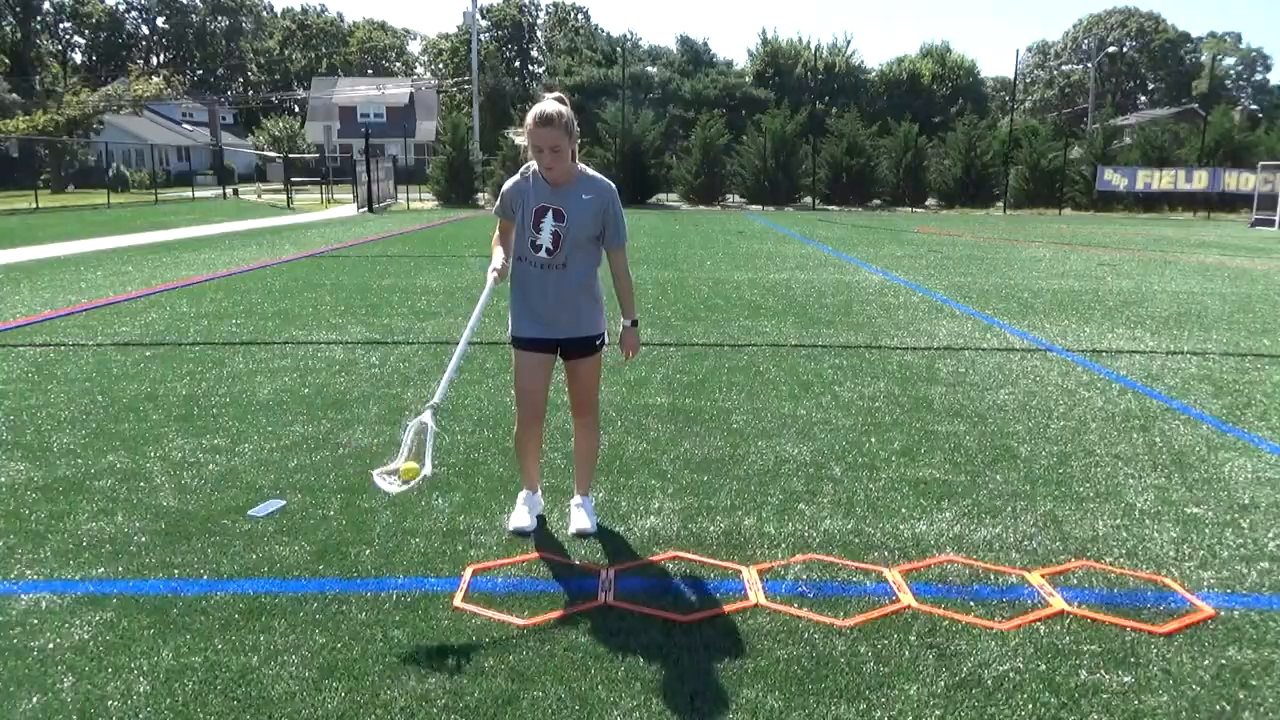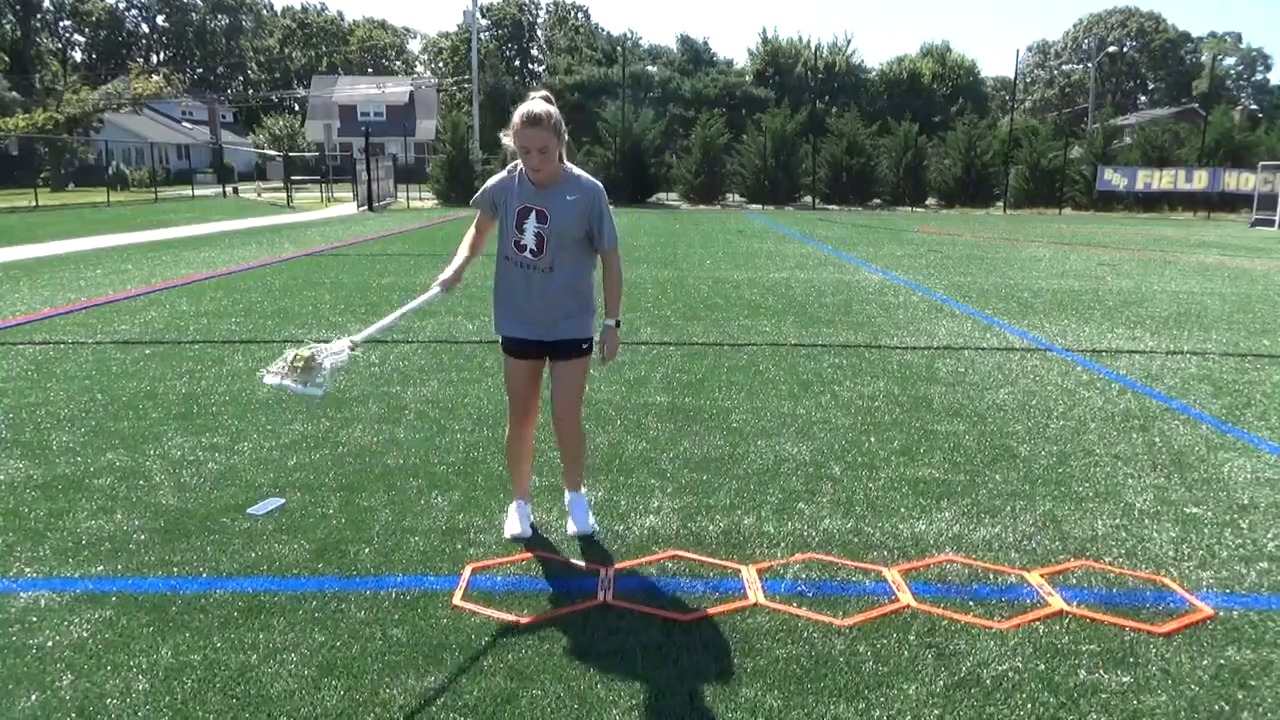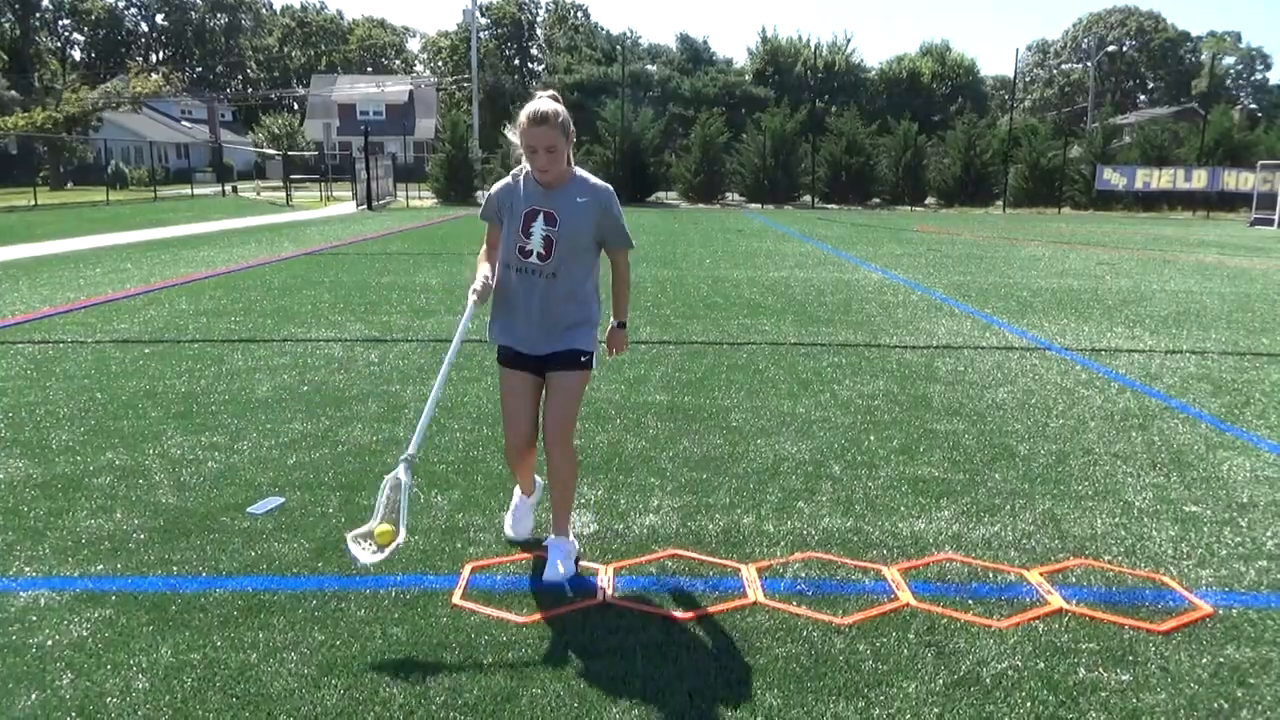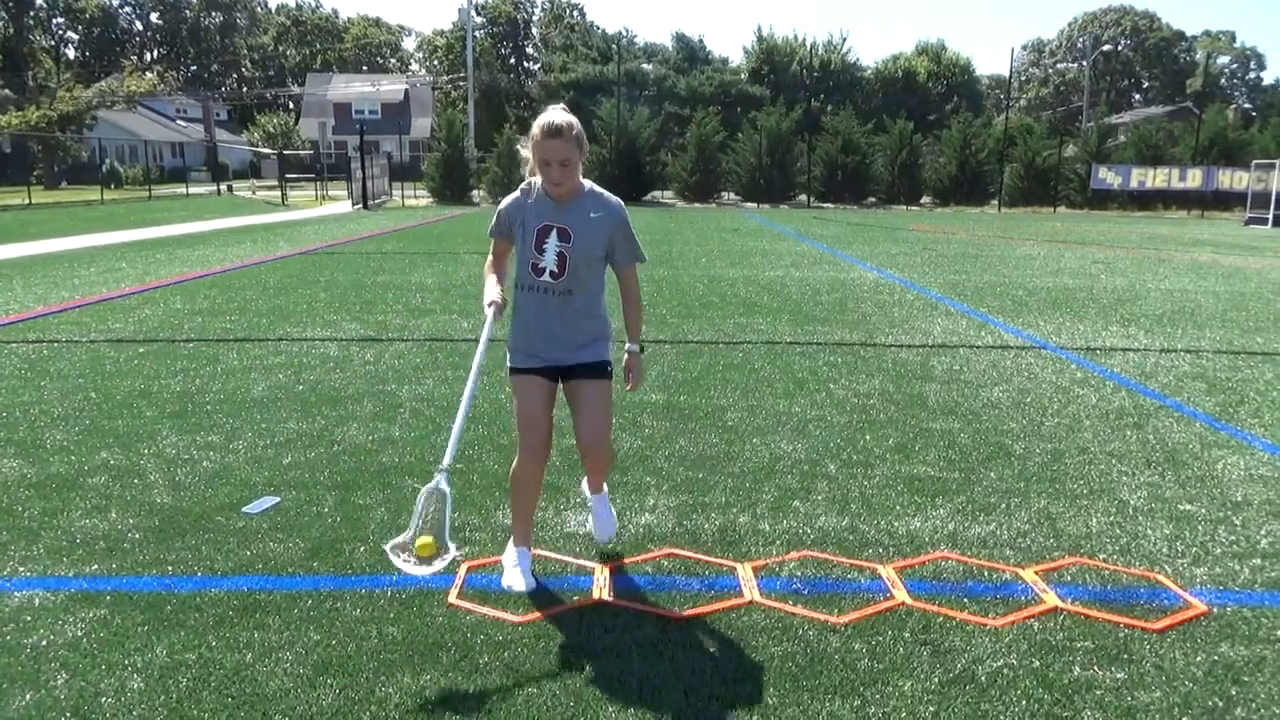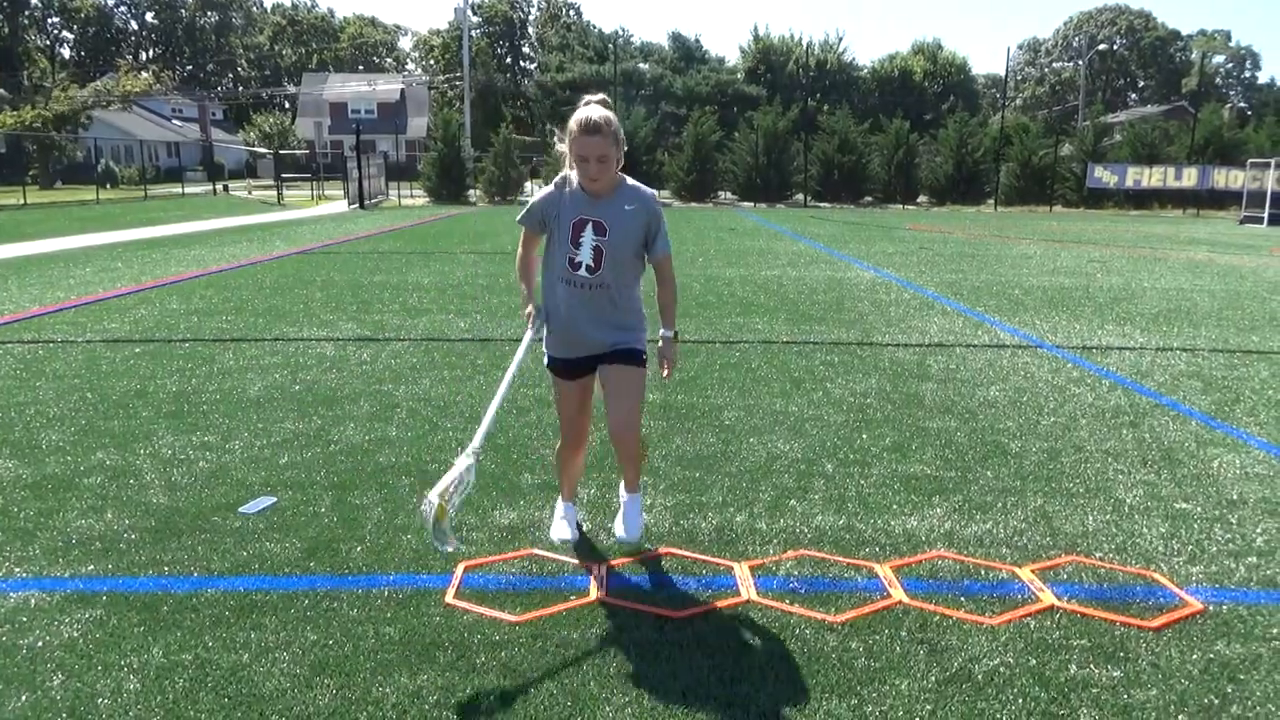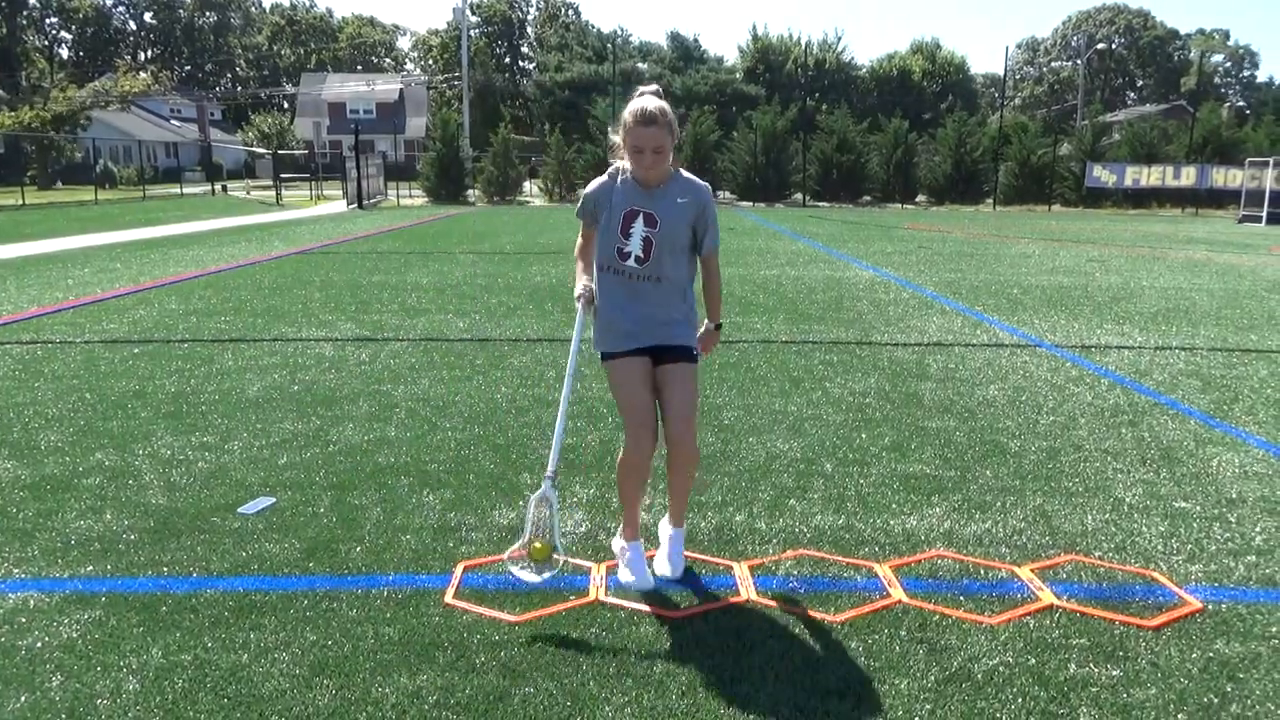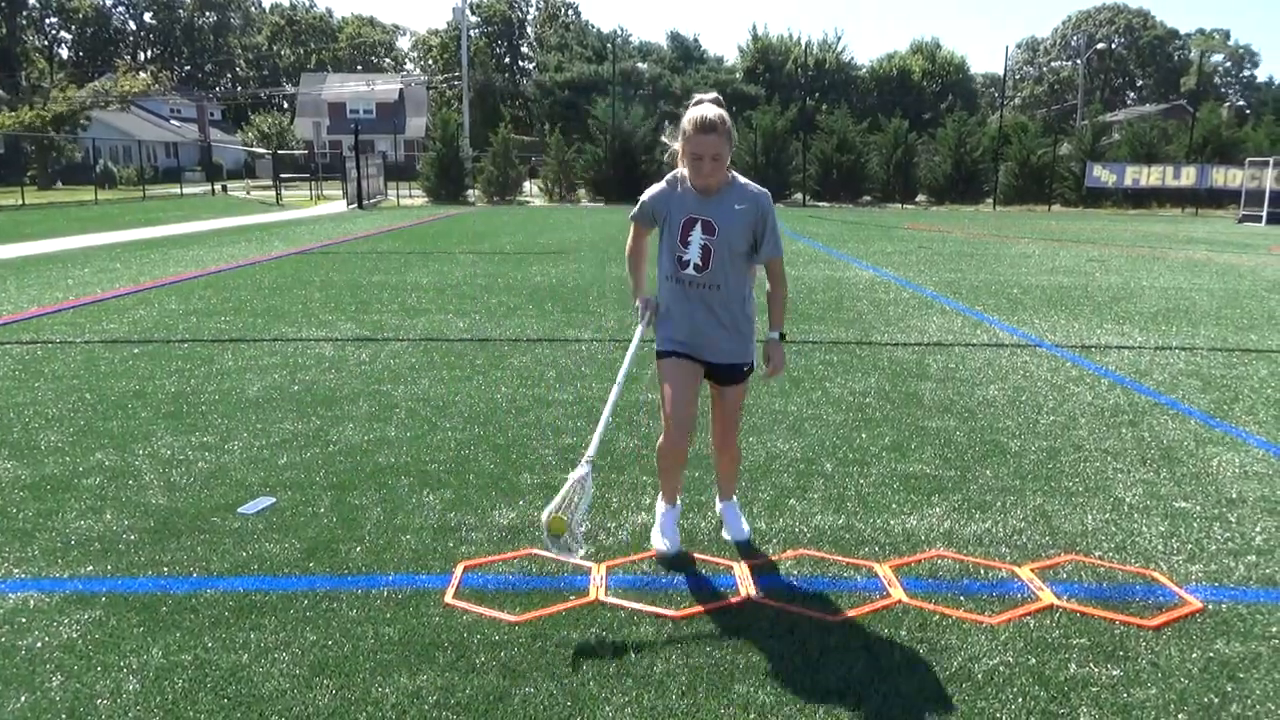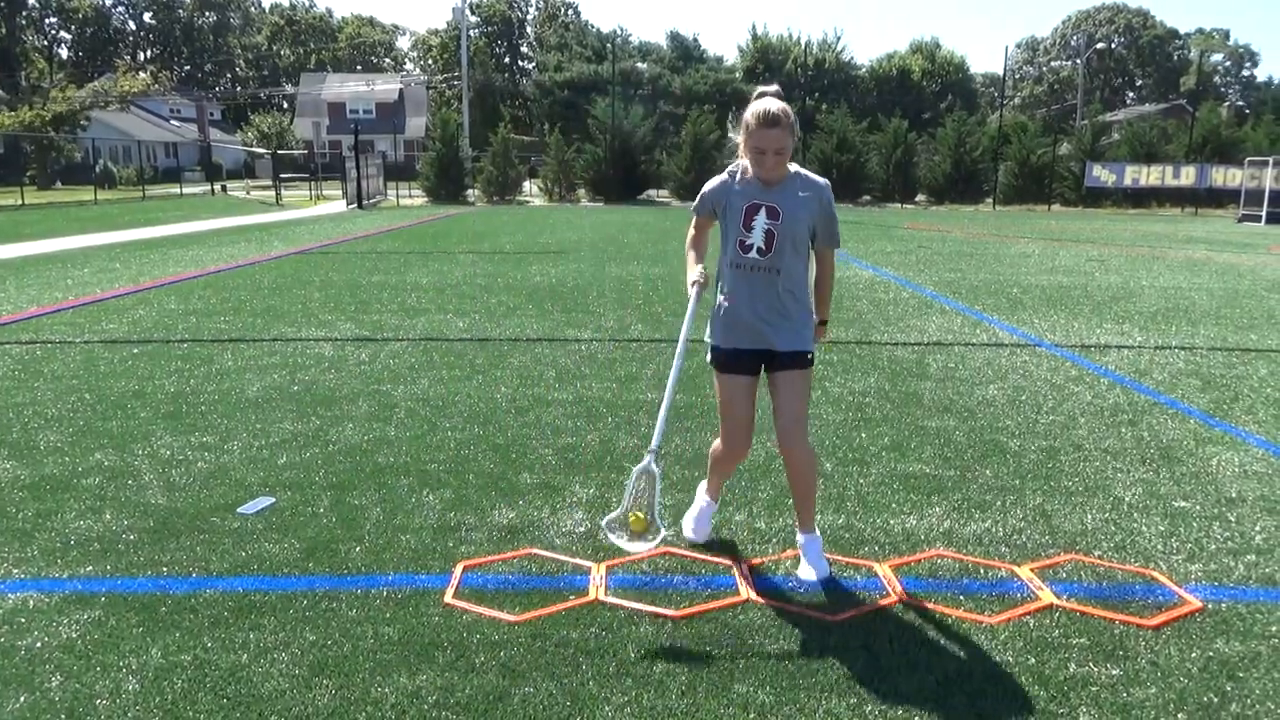
dt=0.3s
person 1, frame 1
left shoulder: (600, 193)
right shoulder: (517, 188)
left elbow: (619, 261)
right elbow: (503, 236)
left wrist: (630, 322)
right wrist: (499, 261)
left hip: (583, 322)
right hip: (530, 321)
left knee: (585, 412)
right knee: (529, 413)
left ankle: (582, 498)
right ankle: (529, 494)
person 1, frame 2
left shoulder: (587, 192)
right shoulder: (501, 187)
left elbow: (610, 260)
right elbow: (479, 230)
left wrist: (611, 324)
right wrist: (458, 265)
left hip: (571, 324)
right hip: (518, 322)
left knee: (566, 419)
right knee: (521, 417)
left ankle: (576, 495)
right ankle: (520, 502)
person 1, frame 3
left shoulder: (597, 196)
right shoulder: (505, 193)
left elbow: (619, 263)
right elbow: (491, 249)
left wrist: (619, 323)
right wrist: (484, 277)
left hip: (573, 334)
right hip: (515, 332)
left knee: (557, 438)
right knee: (519, 439)
left ankle: (561, 537)
right ankle: (525, 490)
person 1, frame 4
left shoulder: (608, 211)
right shoulder: (515, 207)
left elbow: (628, 283)
right elbow: (497, 260)
left wrist: (635, 348)
right wrist: (493, 290)
left hip: (588, 347)
right hip: (530, 347)
left knee: (596, 448)
right knee: (532, 450)
left ankle: (595, 490)
right ankle: (520, 549)
person 1, frame 5
left shoulder: (643, 203)
right shoulder: (550, 200)
left elbow: (664, 271)
right elbow: (527, 251)
left wrist: (669, 334)
right wrist: (529, 298)
left hip: (623, 334)
right hip: (566, 336)
left knee: (625, 433)
right knee: (573, 436)
left ankle: (630, 491)
right ankle: (566, 504)
person 1, frame 6
left shoulder: (696, 195)
right shoulder: (601, 191)
left elbow: (709, 265)
right elbow: (585, 246)
left wrist: (713, 323)
right wrist: (583, 280)
left hip: (676, 332)
right hip: (620, 332)
left knee: (682, 438)
right knee: (641, 436)
left ankle: (674, 527)
right ankle: (629, 539)
person 1, frame 7
left shoulder: (754, 202)
right shoulder: (660, 197)
left elbow: (775, 273)
right elbow: (635, 244)
left wrist: (775, 336)
right wrist: (639, 293)
left hip: (732, 341)
right hip: (677, 335)
left knee: (725, 440)
right knee: (677, 431)
left ankle: (728, 501)
right ankle: (667, 504)
person 1, frame 8
left shoulder: (815, 192)
right shoulder: (721, 188)
left elbow: (825, 261)
right elbow: (696, 233)
left wrist: (821, 319)
right wrist: (695, 269)
left hip: (791, 334)
right hip: (733, 331)
left knee: (794, 441)
right knee: (736, 440)
left ankle: (808, 535)
right ankle: (709, 496)
